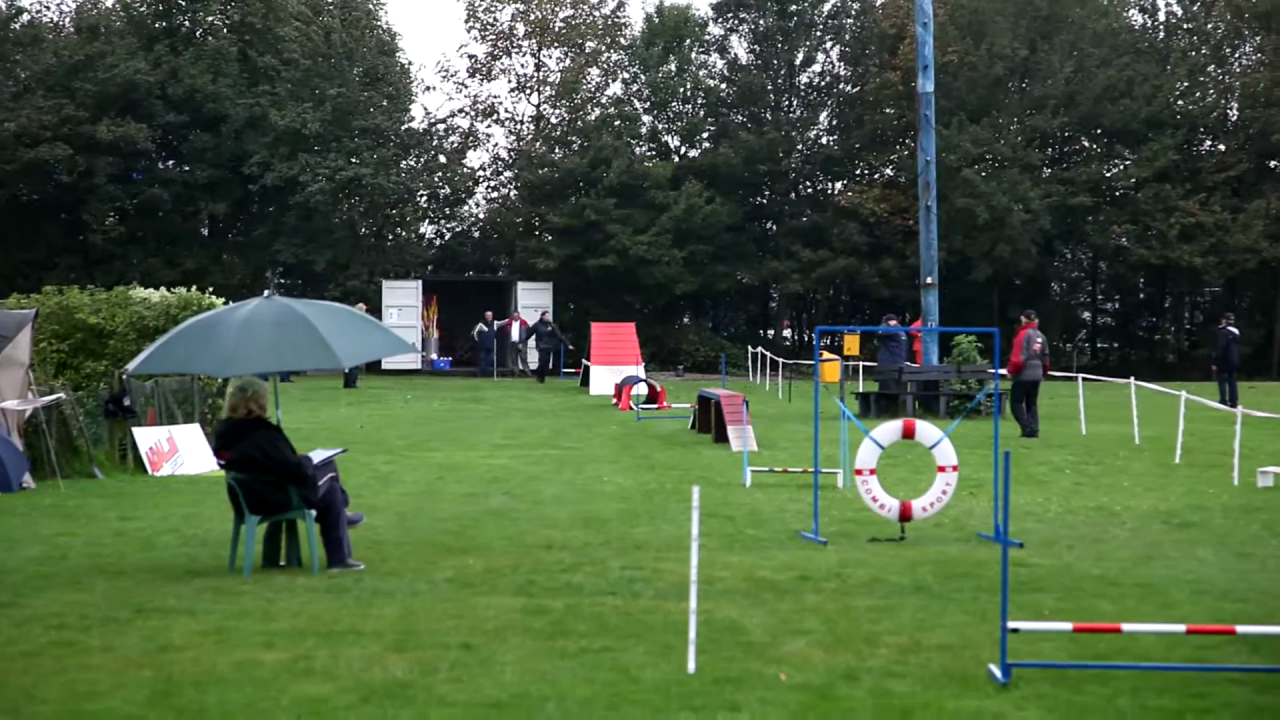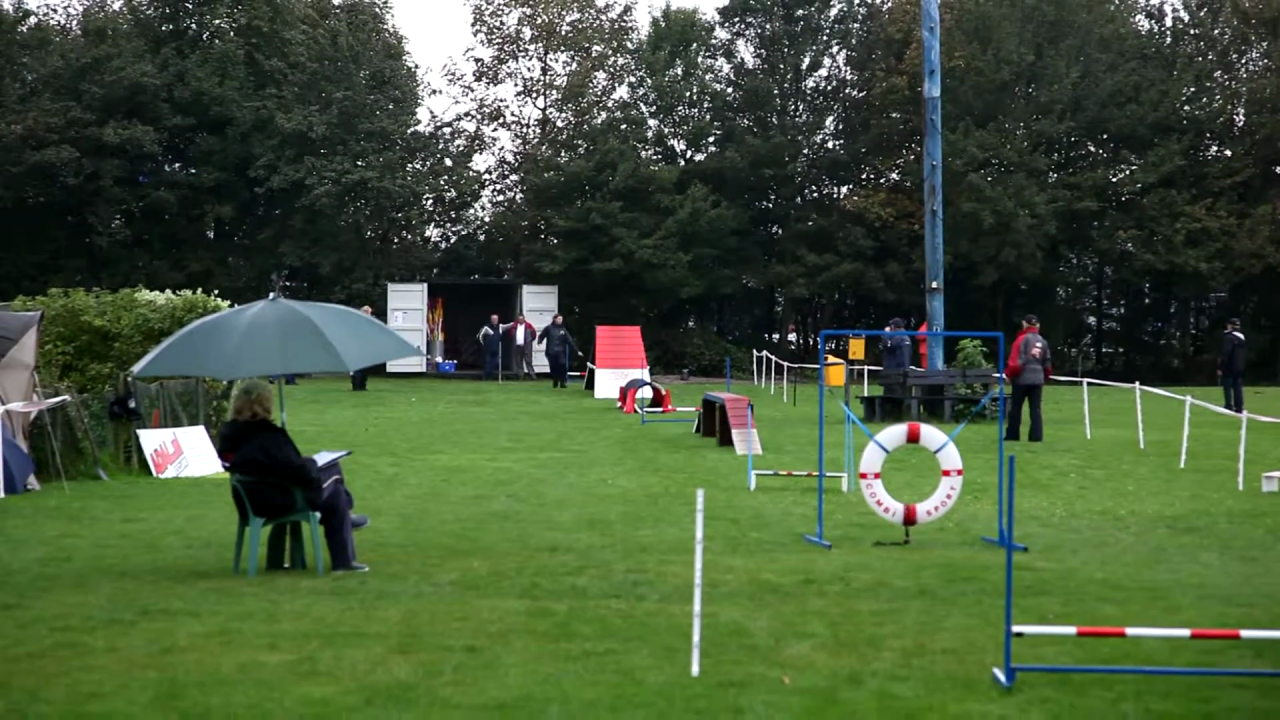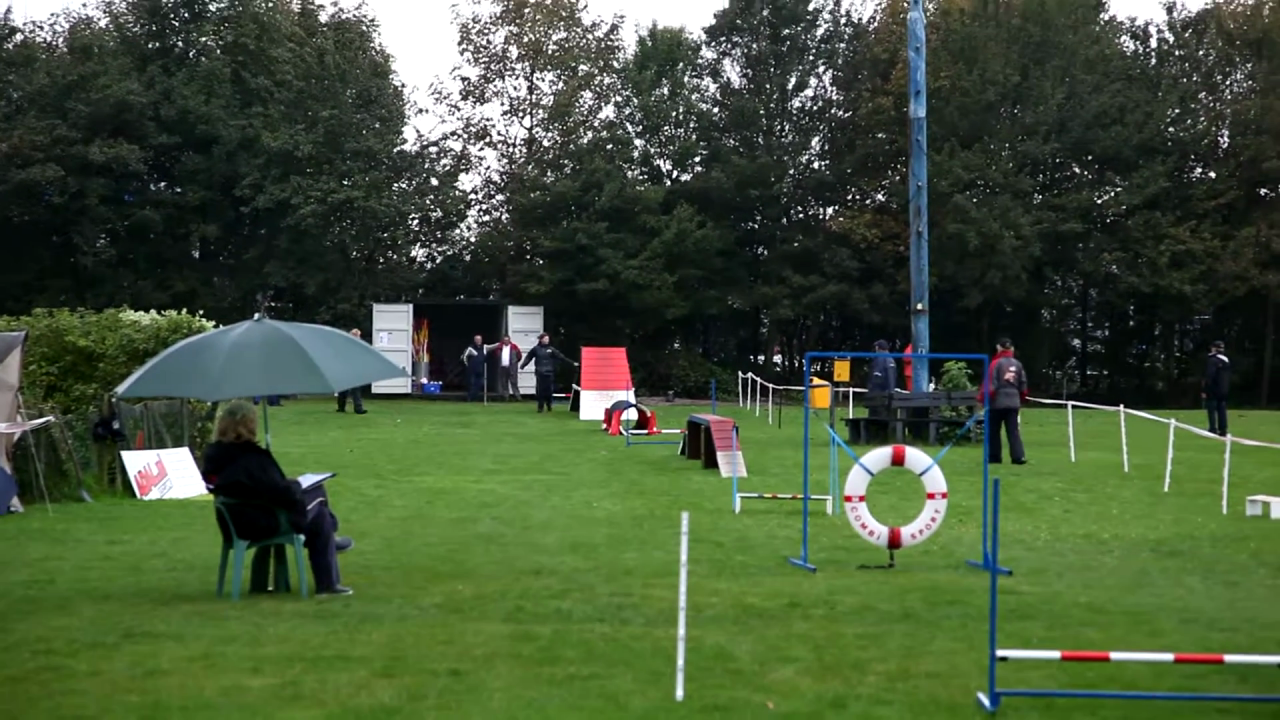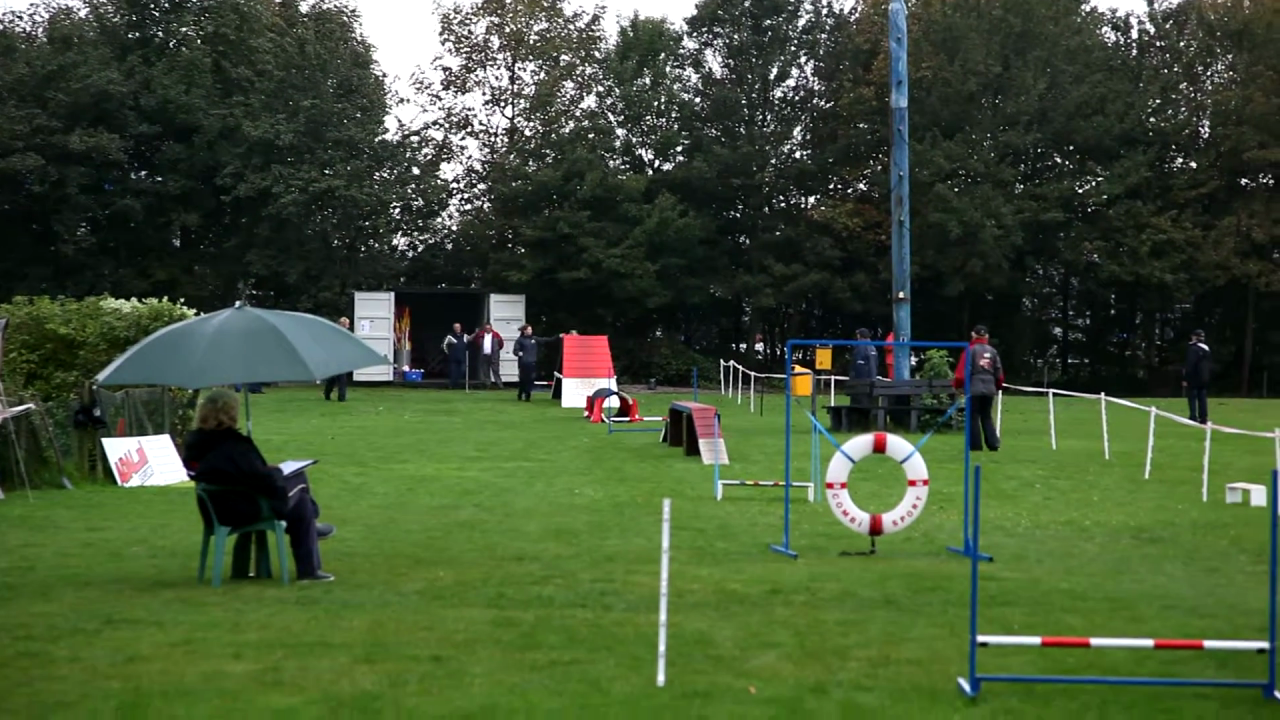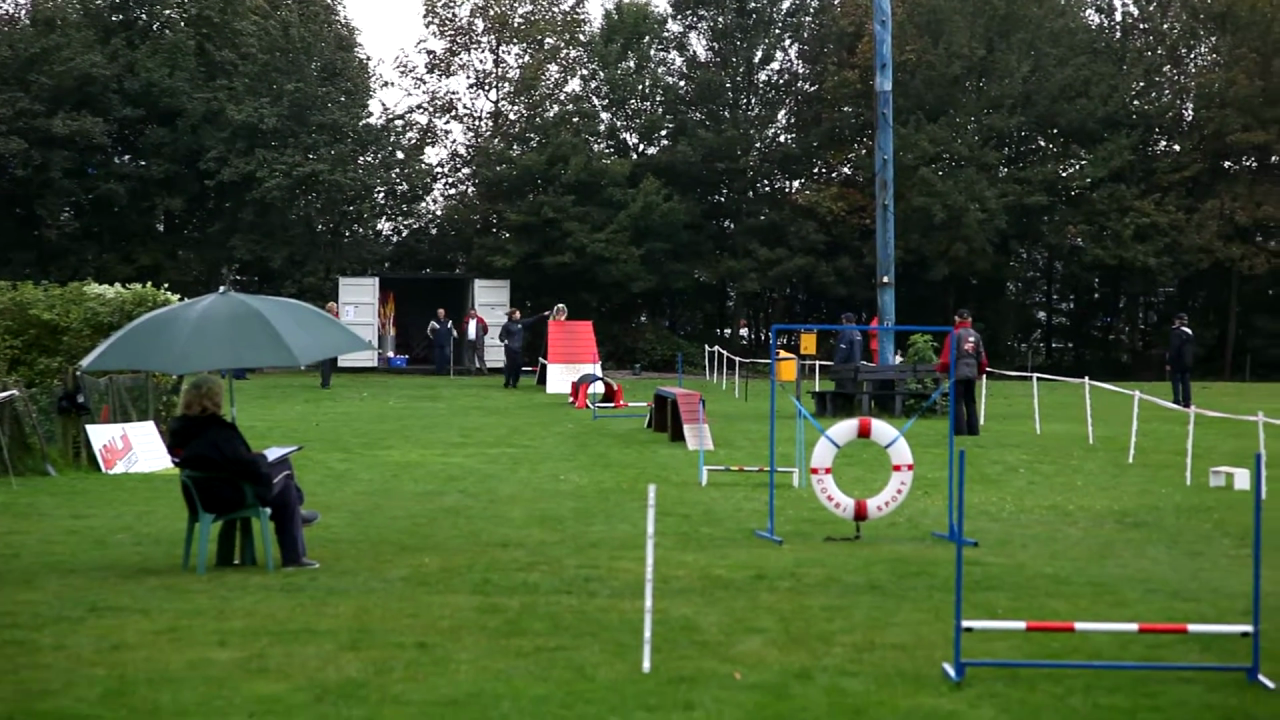
dt=0.3s
person 1, frame 1
left shoulder: (224, 431)
right shoulder: (262, 435)
right elbow: (294, 469)
left wrist: (300, 461)
right wrist: (306, 461)
right hip: (273, 498)
right knee: (331, 492)
right ankle: (339, 558)
person 1, frame 2
left shoulder: (228, 433)
right shoulder: (267, 437)
right elbow: (298, 472)
left wrist: (305, 463)
right wrist: (311, 464)
right hip: (278, 501)
right knee: (335, 493)
right ankle: (343, 561)
person 1, frame 3
left shoulder: (213, 455)
right shoulder: (251, 459)
right elbow: (282, 493)
left wrist: (289, 485)
right wrist: (295, 485)
right hip: (262, 523)
right knee: (319, 516)
right ankle: (327, 584)
person 1, frame 4
left shoulder: (194, 442)
right shoulder: (232, 446)
right elbow: (264, 480)
left wrist: (270, 472)
right wrist: (277, 472)
right hip: (242, 510)
right knee: (300, 502)
right ankle: (309, 570)
person 1, frame 5
left shoulder: (178, 428)
right shoulder: (217, 432)
right elbow: (248, 467)
left wrist: (254, 459)
right wrist: (261, 458)
right hip: (228, 497)
right knee: (285, 489)
right ankle: (294, 557)
